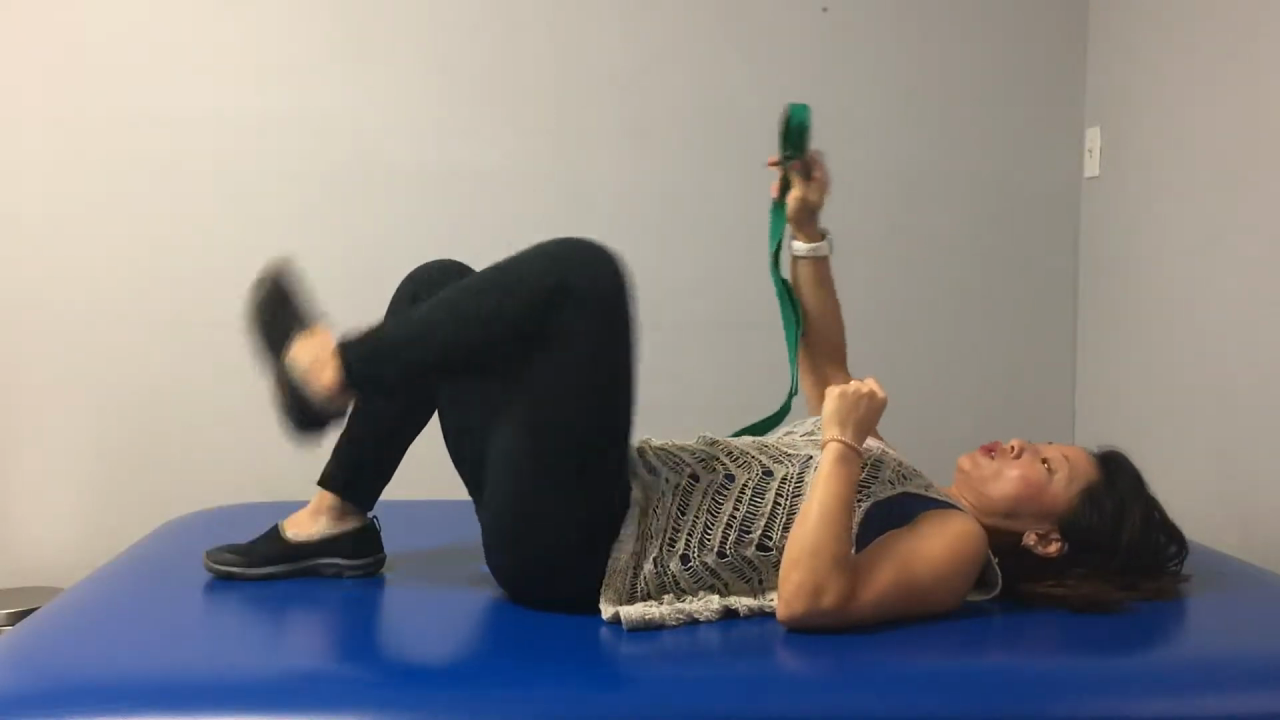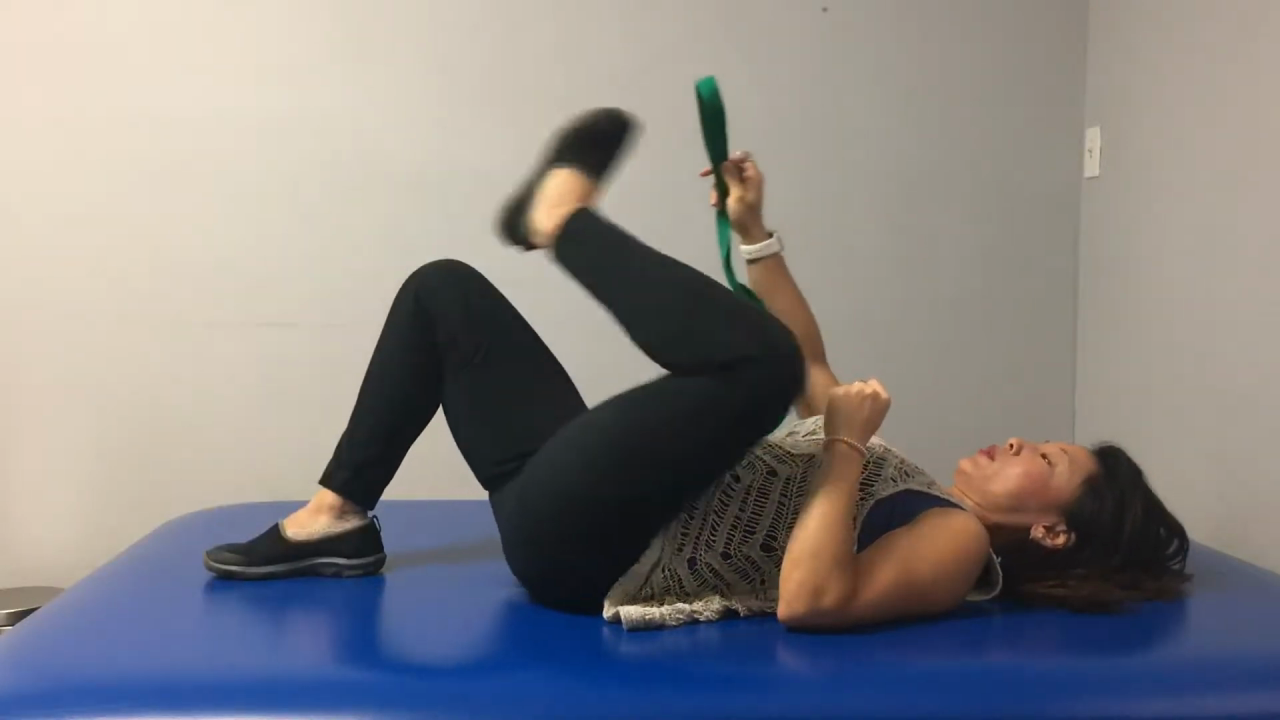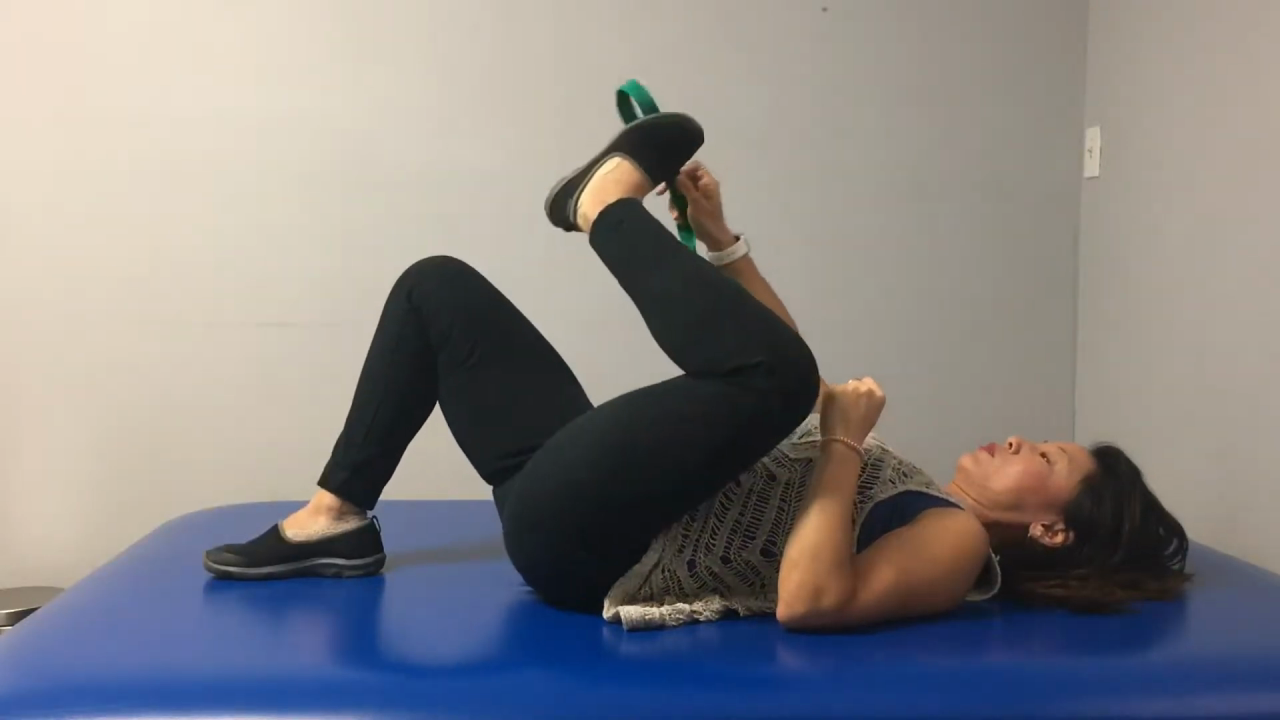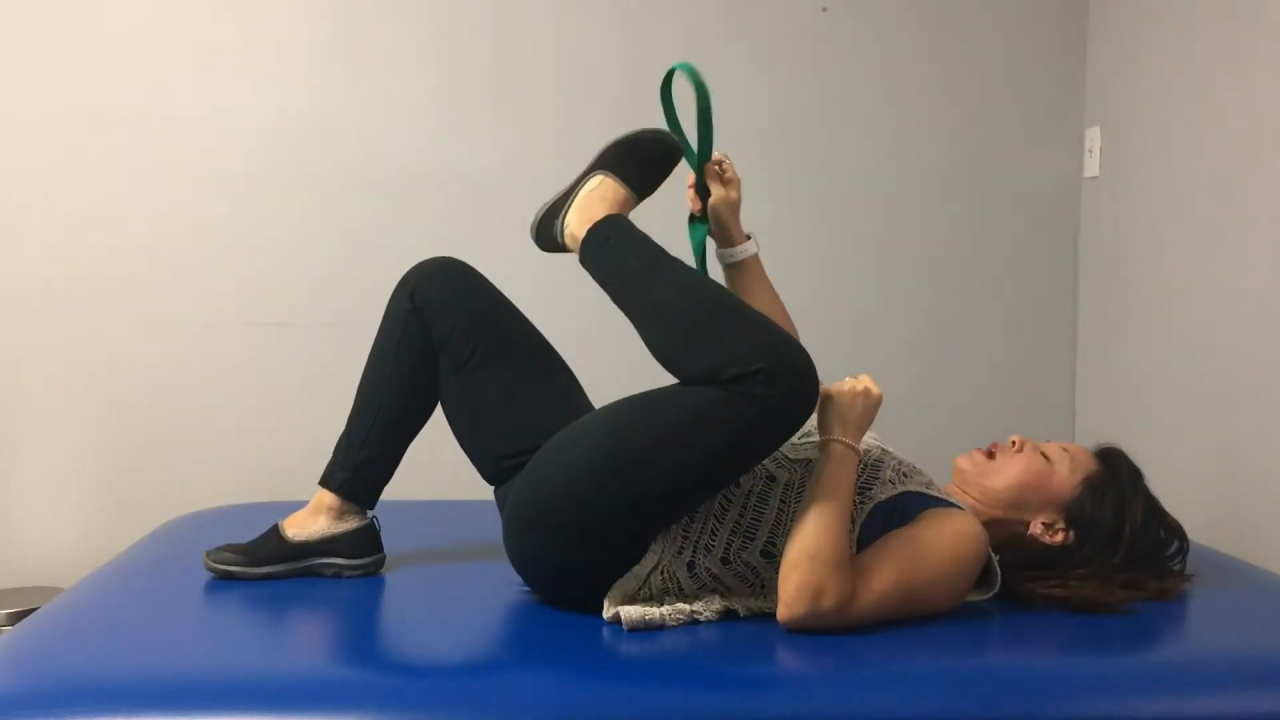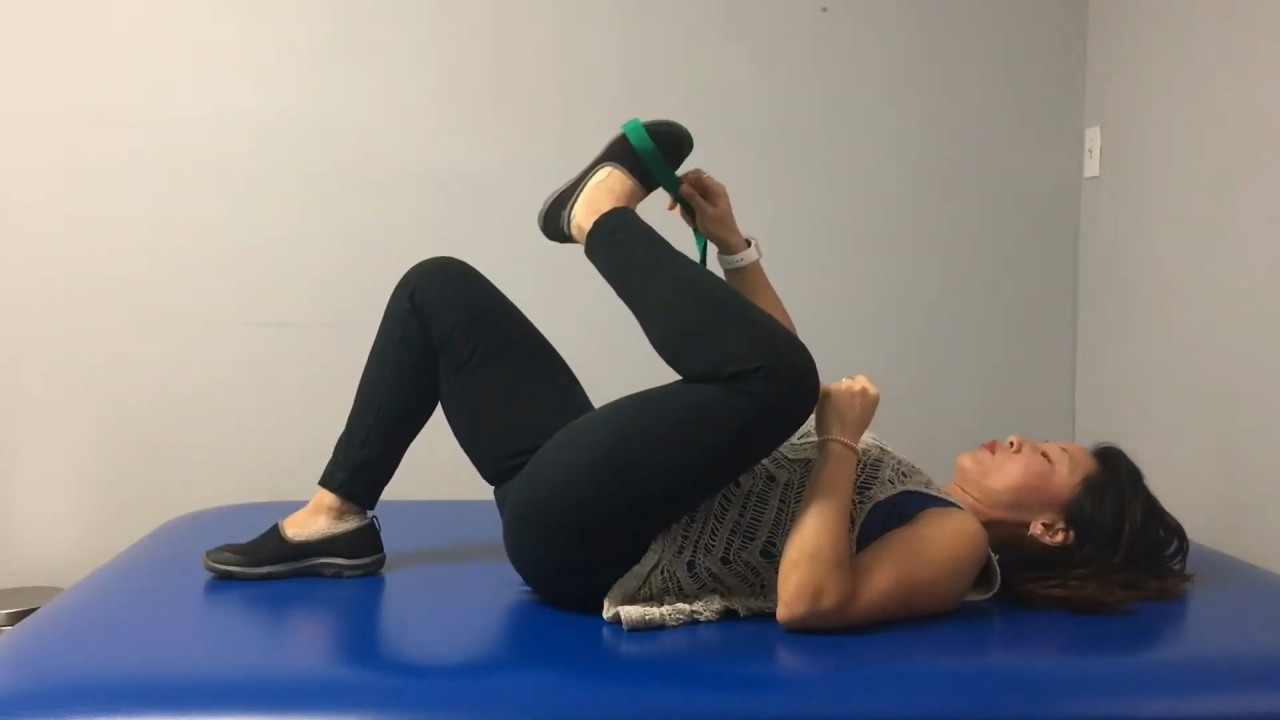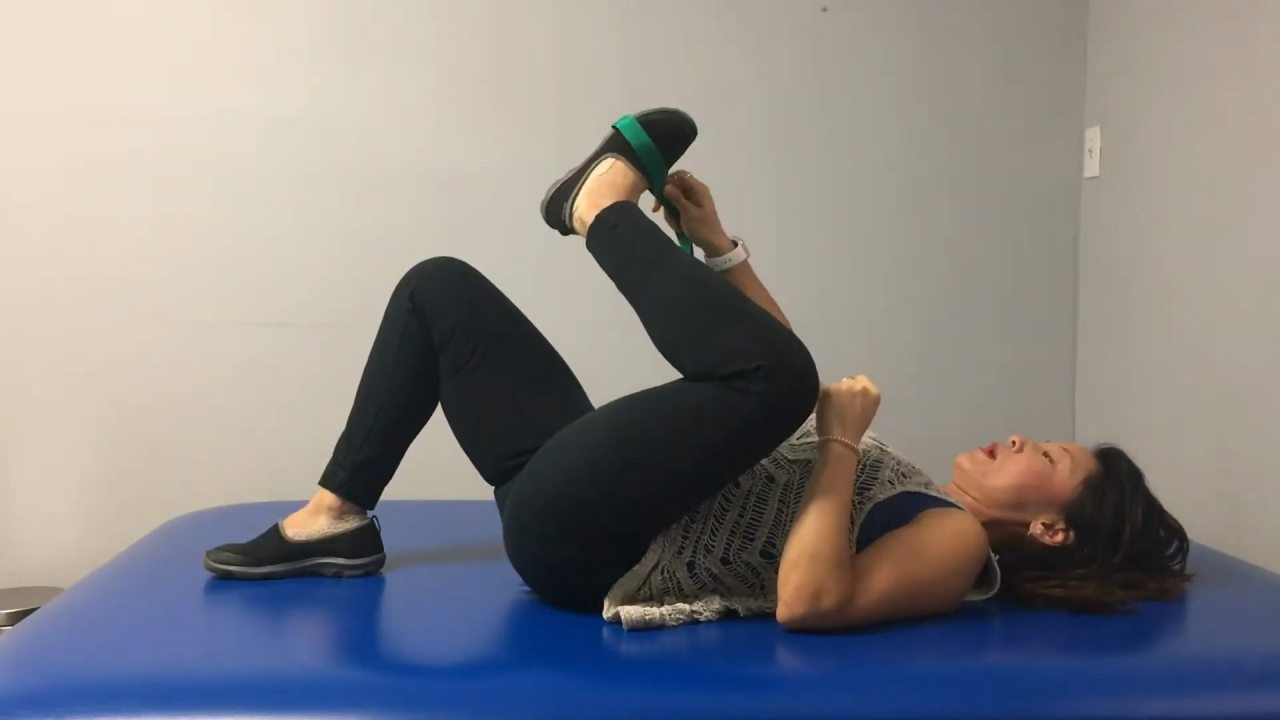
dt=0.3s
person 1, frame 1
left shoulder: (954, 548)
right shoulder: (908, 485)
left elbow: (808, 599)
right elbow: (825, 367)
left wrist: (838, 442)
right wrist: (805, 231)
left hip: (571, 554)
right hip: (597, 510)
left knee: (580, 273)
right knee: (437, 283)
left ankle: (333, 372)
right ankle: (336, 519)
person 1, frame 2
left shoulder: (955, 544)
right shoulder: (908, 487)
left elbow: (807, 601)
right elbow: (810, 366)
left wrist: (847, 446)
right wrist: (753, 231)
left hip: (579, 550)
right hip: (563, 508)
left knee: (755, 362)
right knee: (442, 289)
left ankle: (564, 220)
right ankle: (337, 518)
person 1, frame 3
left shoulder: (957, 544)
right shoulder: (912, 491)
left elbow: (807, 601)
right elbow: (790, 374)
left wrist: (844, 446)
right wrist: (717, 238)
left hip: (577, 541)
right hip: (568, 496)
left knee: (776, 374)
right knee: (437, 287)
left ankle: (607, 209)
right ankle: (335, 520)
person 1, frame 4
left shoulder: (957, 543)
right shoulder: (916, 492)
left elbow: (808, 601)
right elbow: (788, 375)
left wrist: (838, 438)
right wrist: (732, 239)
left hip: (577, 541)
right hip: (571, 496)
left knee: (775, 379)
right knee: (439, 286)
left ankle: (594, 225)
right ankle: (338, 517)
person 1, frame 5
left shoulder: (956, 543)
right shoulder: (914, 492)
left elbow: (807, 602)
right elbow: (798, 380)
left wrist: (839, 442)
right wrist: (730, 244)
left hip: (579, 545)
right hip: (564, 497)
left knee: (776, 377)
right knee: (440, 287)
left ankle: (600, 218)
right ankle: (338, 518)
person 1, frame 6
left shoulder: (957, 544)
right shoulder: (916, 492)
left elbow: (807, 602)
right elbow: (797, 387)
left wrist: (838, 443)
right wrist: (714, 246)
left hip: (573, 541)
right hip: (565, 497)
left knee: (774, 376)
right knee: (440, 287)
left ankle: (602, 211)
right ankle: (335, 519)
